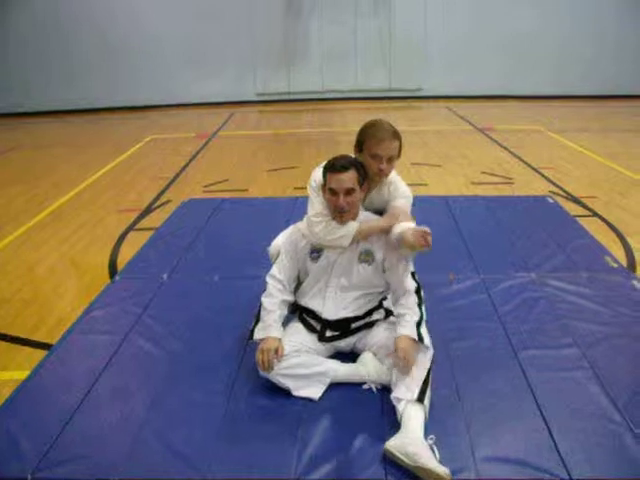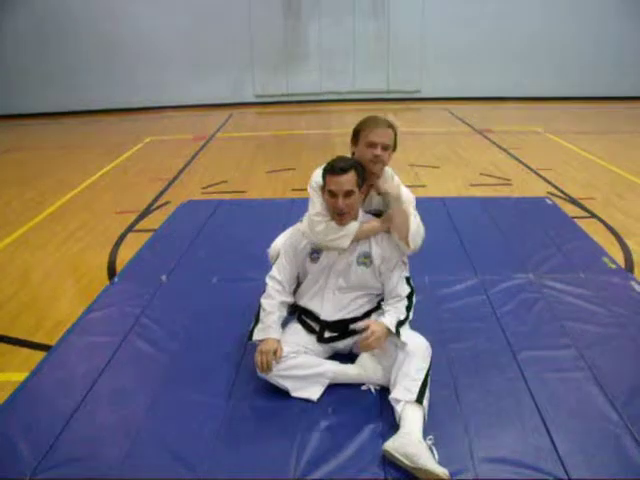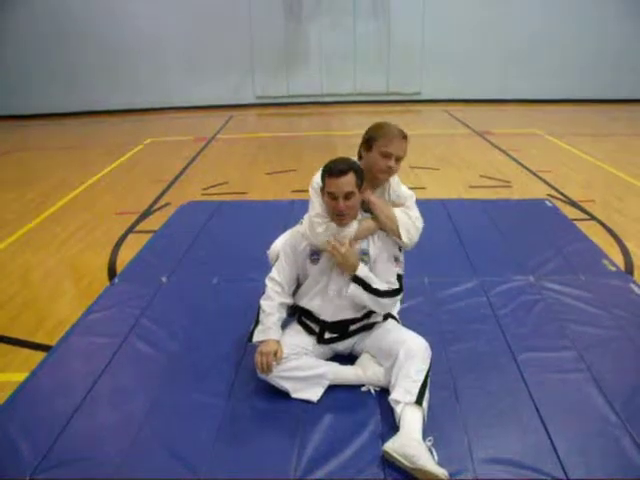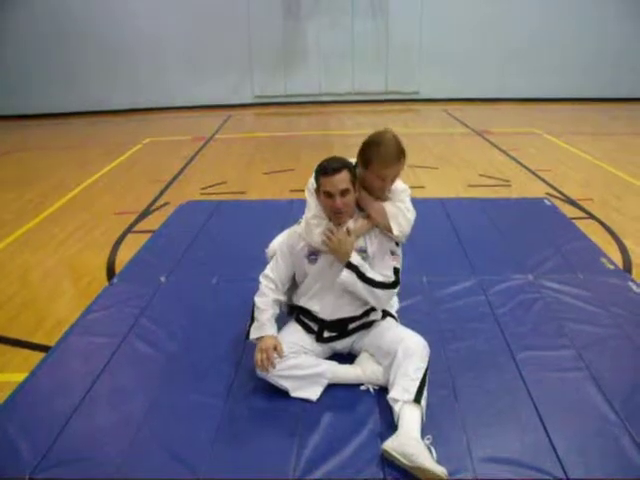
dt=0.4s
person 1, frame 1
left shoulder: (382, 234)
right shoulder: (303, 233)
left elbow: (407, 290)
right elbow: (278, 284)
left wrist: (408, 333)
right wrist: (270, 332)
left hip: (368, 325)
right hip: (314, 326)
left knee: (418, 352)
right knee: (271, 362)
left ankle: (411, 437)
right ankle: (368, 371)
person 1, frame 2
left shoulder: (382, 237)
right shoulder: (303, 234)
left elbow: (401, 295)
right elbow: (278, 286)
left wrist: (385, 325)
right wrist: (269, 334)
left hip: (365, 326)
right hip: (312, 327)
left knee: (417, 349)
right knee: (269, 364)
left ankle: (409, 438)
right ankle: (366, 372)
person 1, frame 3
left shoulder: (380, 236)
right shoulder: (303, 235)
left elbow: (391, 297)
right elbow: (277, 287)
left wrist: (355, 271)
right wrist: (269, 335)
left hip: (367, 326)
right hip: (313, 328)
left knee: (416, 349)
right knee: (270, 365)
left ankle: (410, 439)
right ankle: (367, 373)
person 1, frame 4
left shoulder: (379, 233)
right shoulder: (299, 235)
left elbow: (384, 295)
right elbow: (270, 284)
left wrist: (349, 258)
right wrist: (265, 332)
left hip: (366, 324)
right hip: (312, 326)
left knee: (415, 347)
right knee: (269, 364)
left ankle: (408, 437)
right ankle: (366, 372)
person 2, frame 1
left shoulder: (396, 187)
right elbow: (320, 232)
left wrist: (410, 237)
right wrist: (382, 223)
right hip: (321, 242)
right knee: (280, 249)
person 2, frame 2
left shoulder: (393, 186)
left elbow: (409, 245)
right elbow: (322, 233)
left wrist: (393, 196)
right wrist: (381, 224)
right hip: (316, 239)
right knee: (280, 251)
person 2, frame 3
left shoulder: (396, 190)
left elbow: (410, 234)
right elbow: (322, 234)
left wrist: (371, 198)
right wrist: (377, 222)
right hip: (317, 244)
right knee: (280, 252)
person 2, frame 4
left shoulder: (395, 188)
left elbow: (402, 226)
right elbow: (319, 235)
left wrist: (360, 193)
right wrist: (372, 221)
right hip: (319, 250)
right knee: (278, 250)
